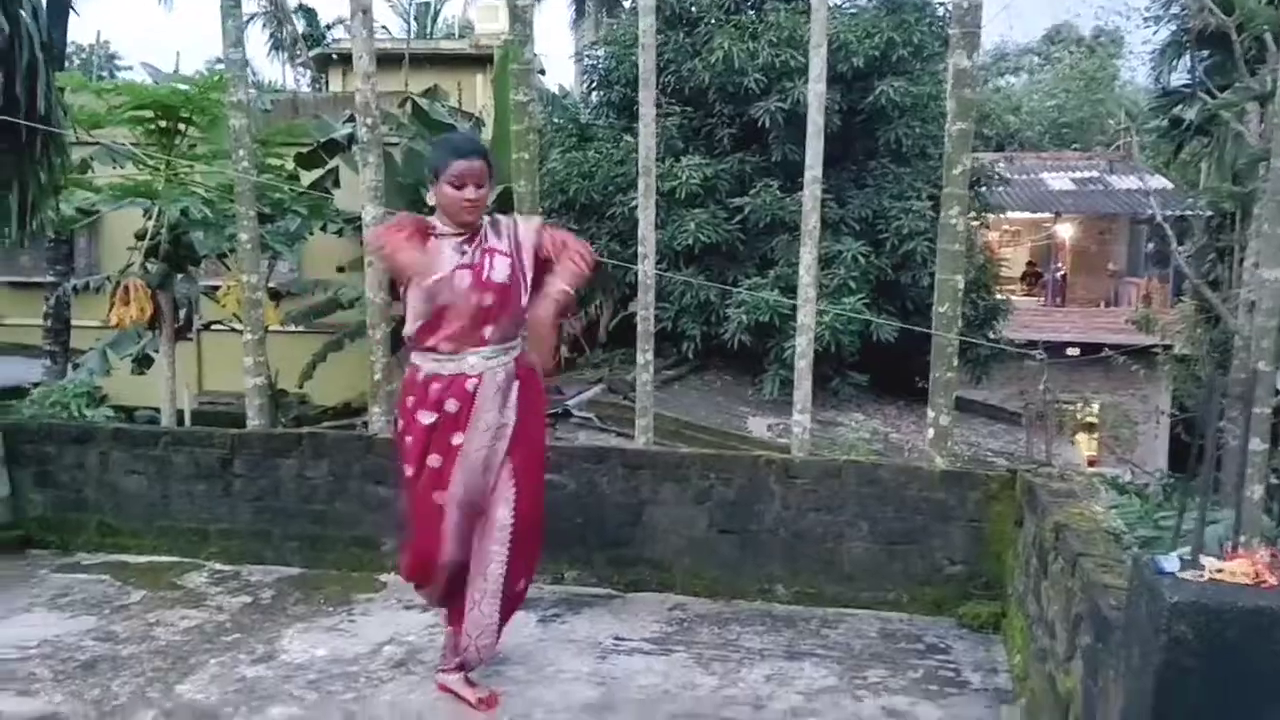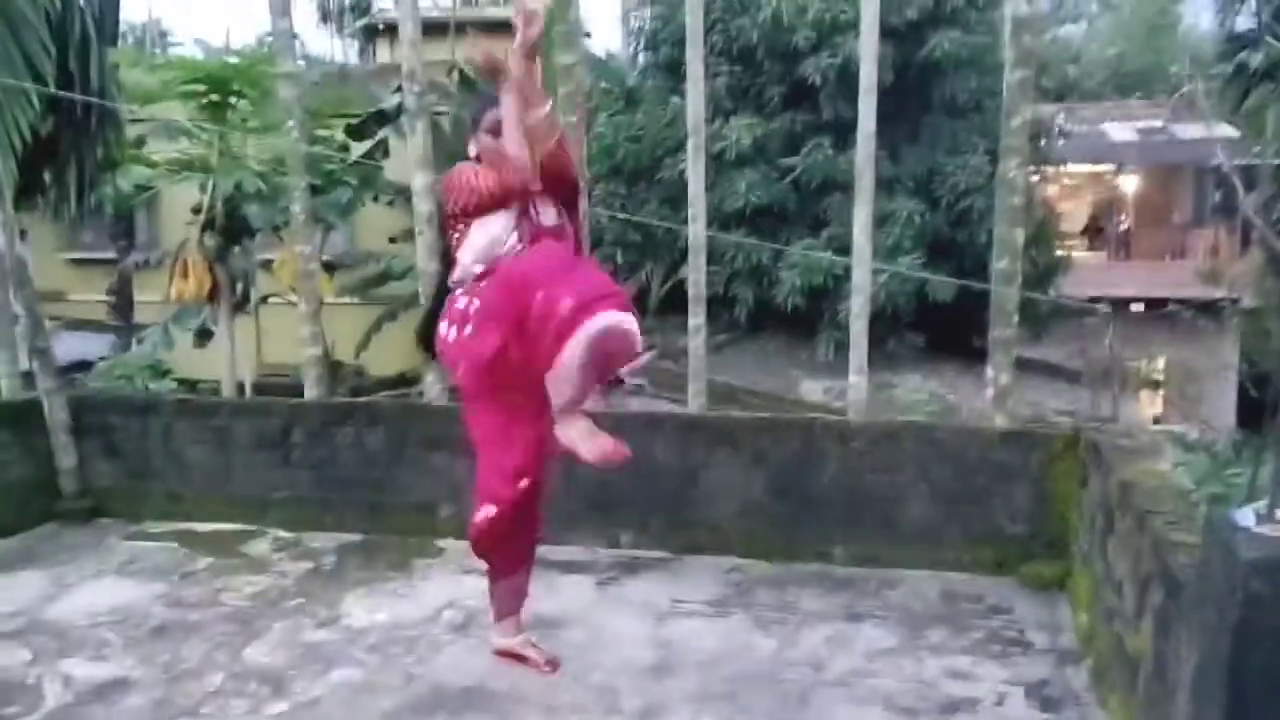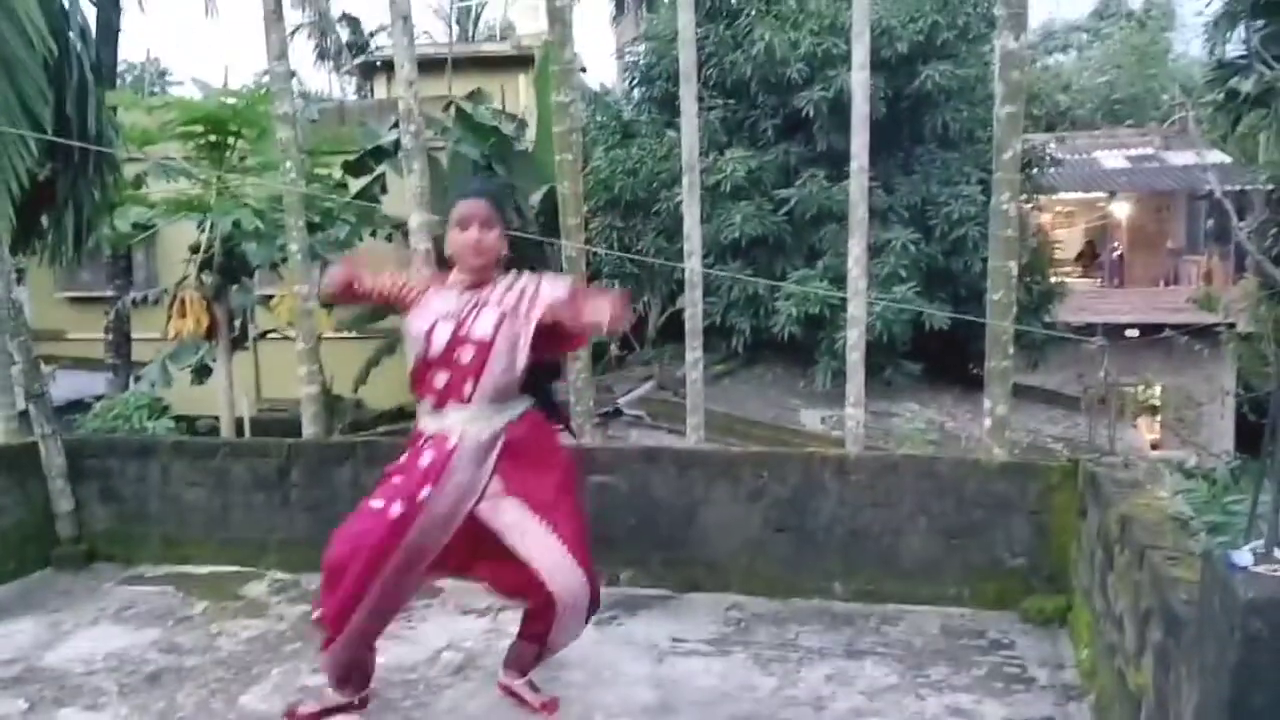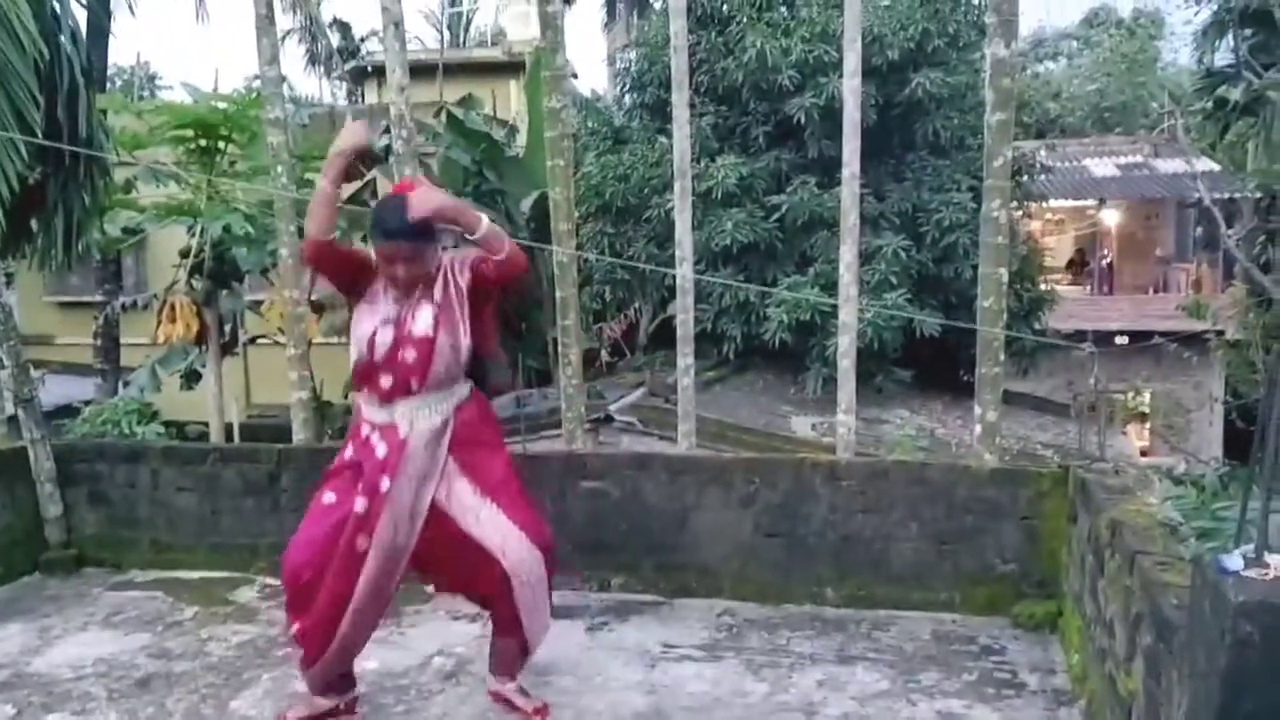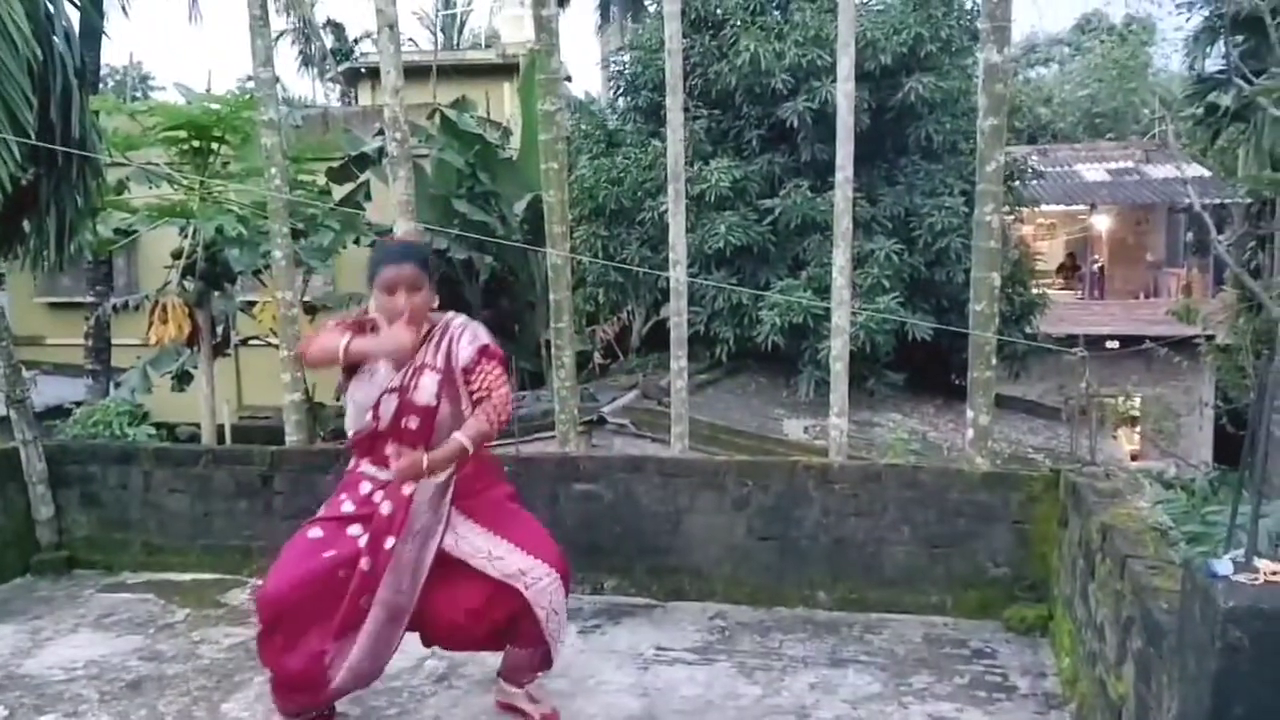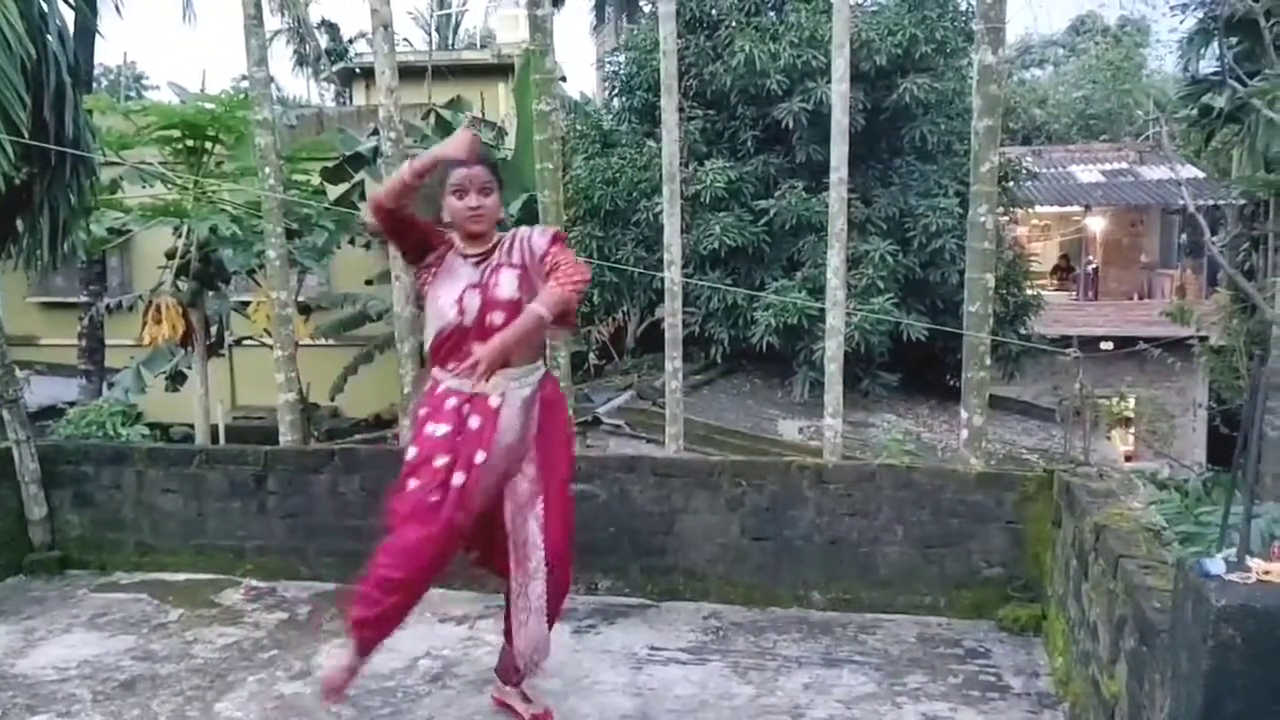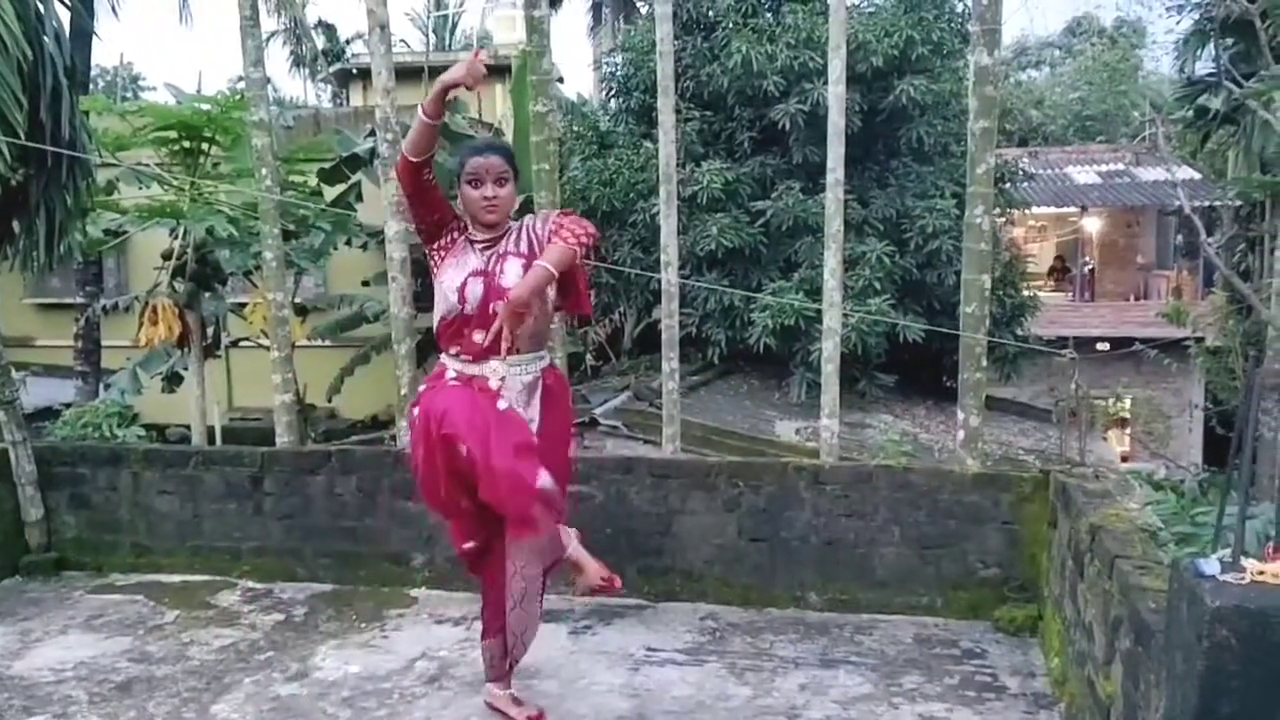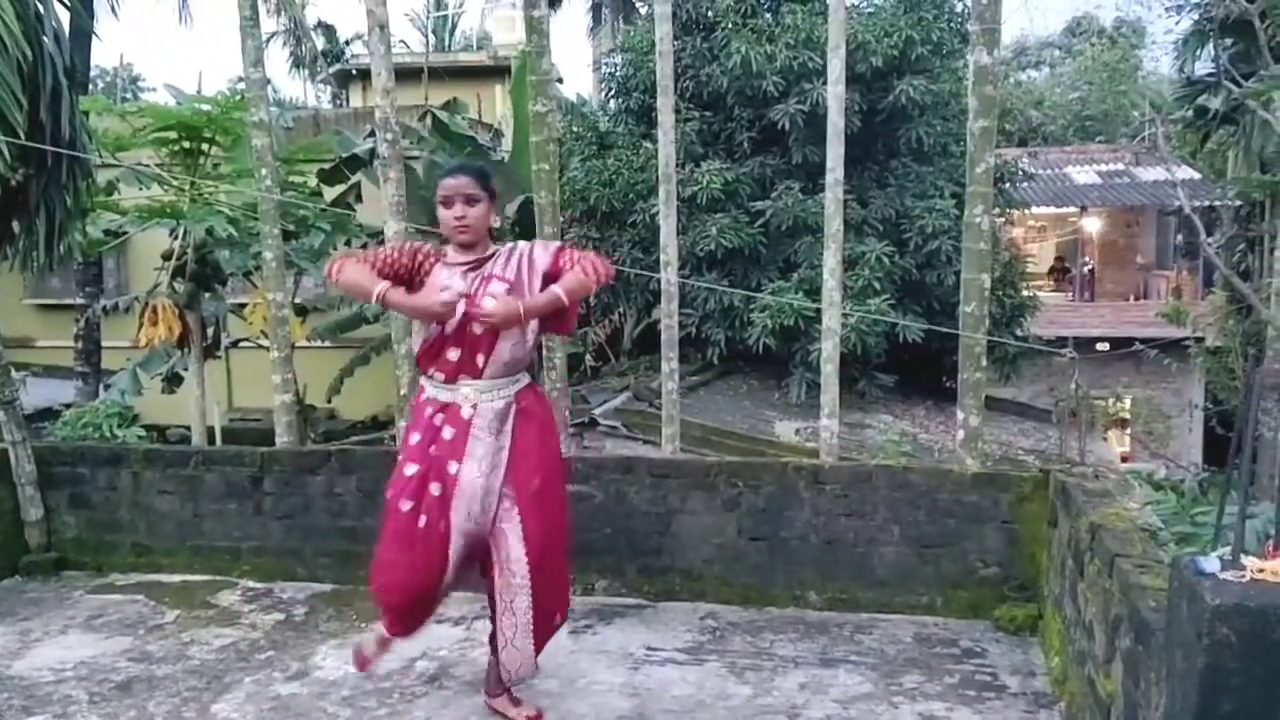
dt=0.5s
person 1, frame 1
left shoulder: (516, 233)
right shoulder: (417, 236)
left elbow: (576, 252)
right elbow: (385, 240)
left wrist: (549, 304)
right wrist: (440, 292)
left hip: (506, 394)
right hip: (436, 396)
left knee: (499, 527)
right knee: (441, 520)
left ankle: (456, 662)
right ankle: (446, 610)
person 1, frame 2
left shoulder: (555, 184)
right shoulder: (464, 184)
left elbow: (557, 161)
right elbow: (513, 176)
left wrist: (530, 80)
right wrist: (512, 78)
left hip: (534, 338)
right hip: (482, 327)
left knee: (517, 481)
left ankle: (507, 630)
right ankle: (568, 415)
person 1, frame 3
left shoulder: (529, 296)
right shoulder: (423, 289)
left elbow: (609, 308)
right elbow: (347, 286)
left wrist: (596, 317)
right wrist: (343, 278)
left hip: (509, 455)
right hip: (435, 453)
left knee: (567, 583)
right knee: (357, 556)
left ankle: (516, 672)
person 1, frame 4
left shoulder: (459, 273)
right shoulder: (361, 277)
left elbow: (512, 262)
right elbow: (314, 246)
left wrist: (459, 212)
right wrist: (337, 163)
left hip: (454, 438)
right hip: (379, 444)
left knee: (520, 554)
right knee: (313, 561)
person 1, frame 5
left shoulder: (461, 337)
right shoulder: (360, 334)
left elbow: (498, 405)
right elbow: (310, 349)
left wrist: (434, 459)
right wrist: (370, 347)
left hip: (454, 488)
right hip: (373, 494)
left knee: (542, 574)
right knee: (286, 594)
person 1, frame 6
left shoulder: (533, 244)
right shoulder: (432, 252)
left elbow: (571, 281)
right elbow: (382, 209)
left wrist: (507, 339)
right wrist: (435, 157)
left hip: (528, 411)
right hip: (454, 411)
left knee: (538, 548)
right knee: (418, 538)
right ankle: (357, 648)
person 1, frame 7
left shoulder: (539, 232)
right shoulder: (444, 237)
left elbow: (580, 234)
right elbow: (411, 167)
left wrist: (527, 292)
right wrist: (443, 91)
left hip: (530, 393)
right hip: (460, 385)
left knee: (513, 542)
right knee: (469, 429)
right ankle: (566, 542)
person 1, frame 8
left shoulder: (526, 259)
right shoulder: (422, 261)
left elbow: (595, 270)
right elbow: (343, 270)
left wrist: (524, 308)
right wrist: (405, 301)
left hip: (511, 426)
right hip: (439, 423)
left knee: (521, 554)
right knee: (415, 551)
right ankle: (392, 625)
